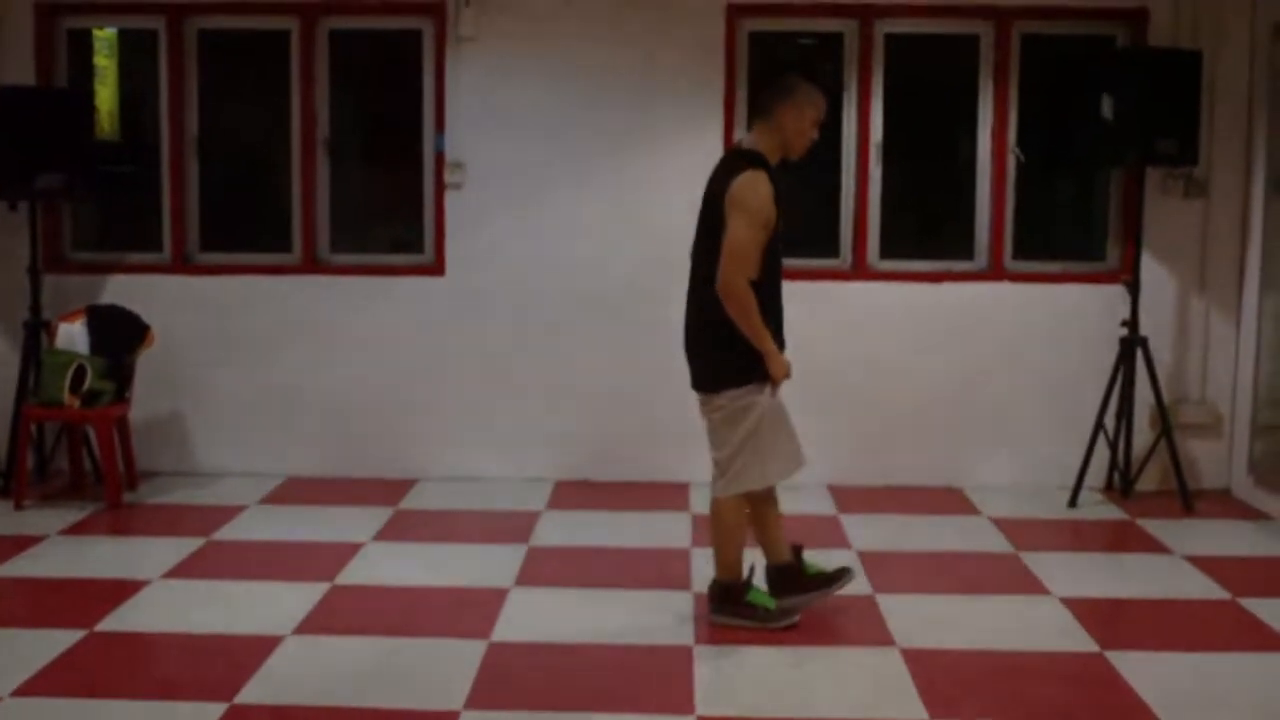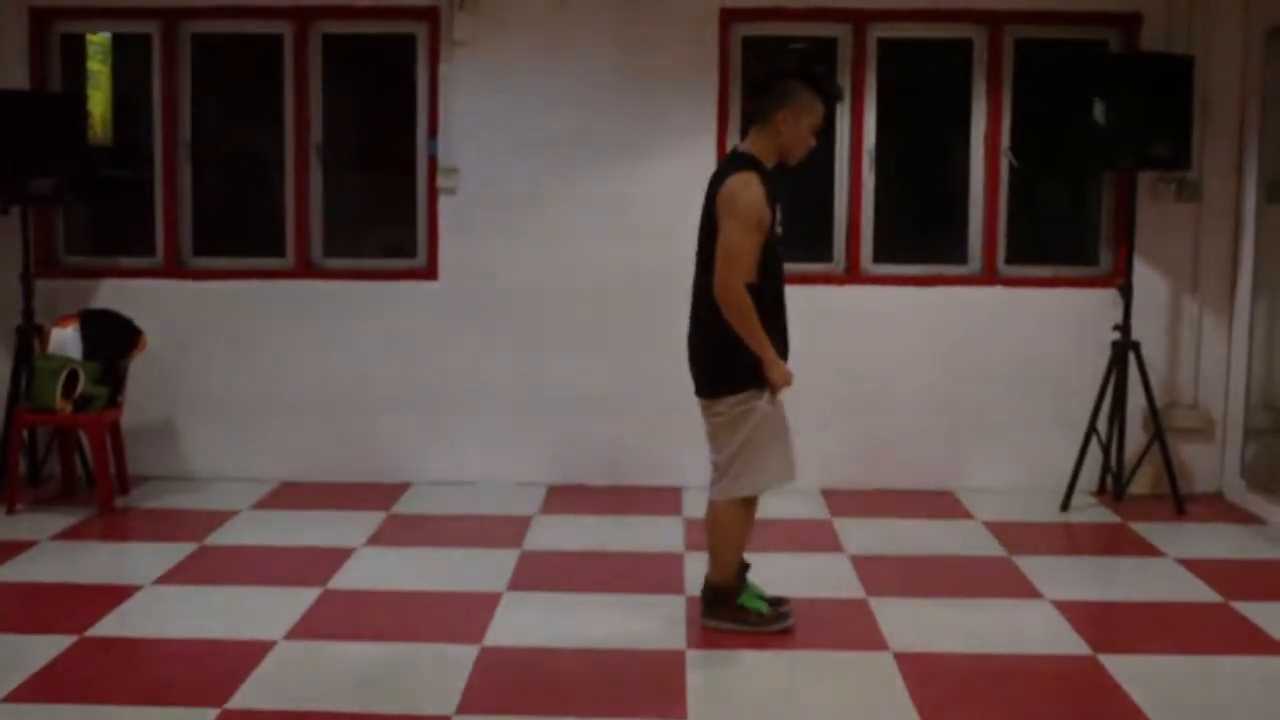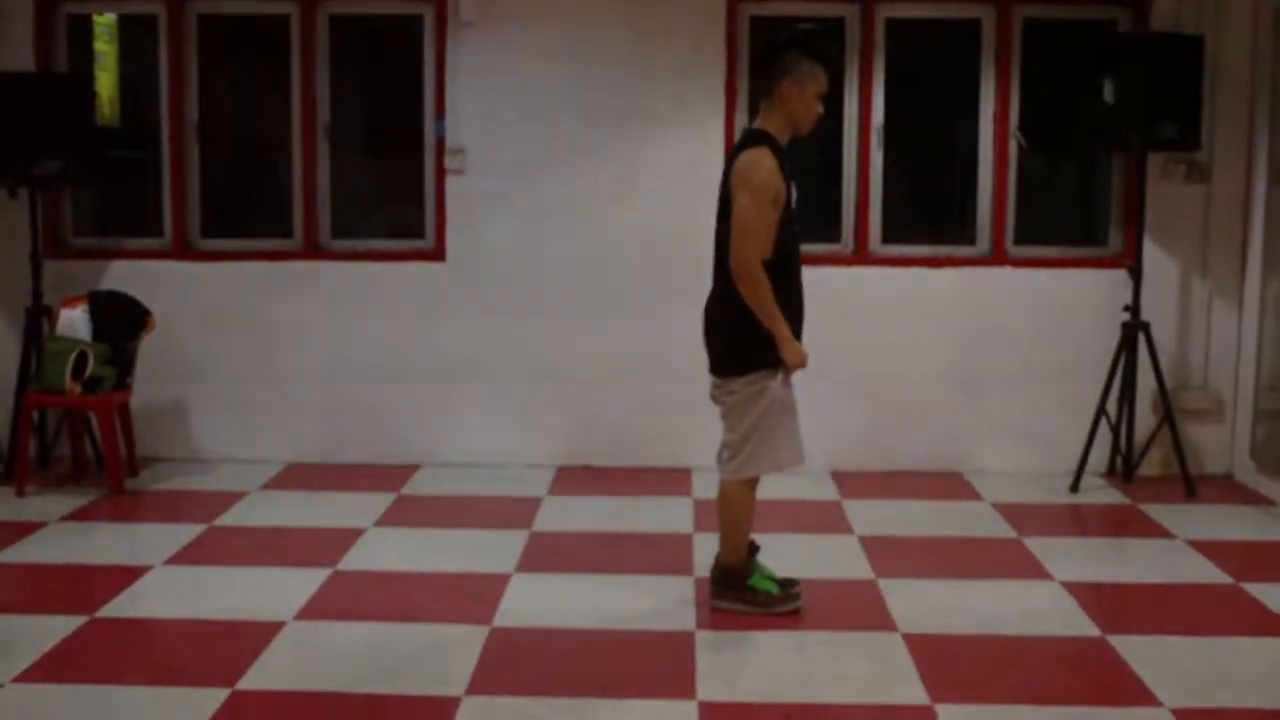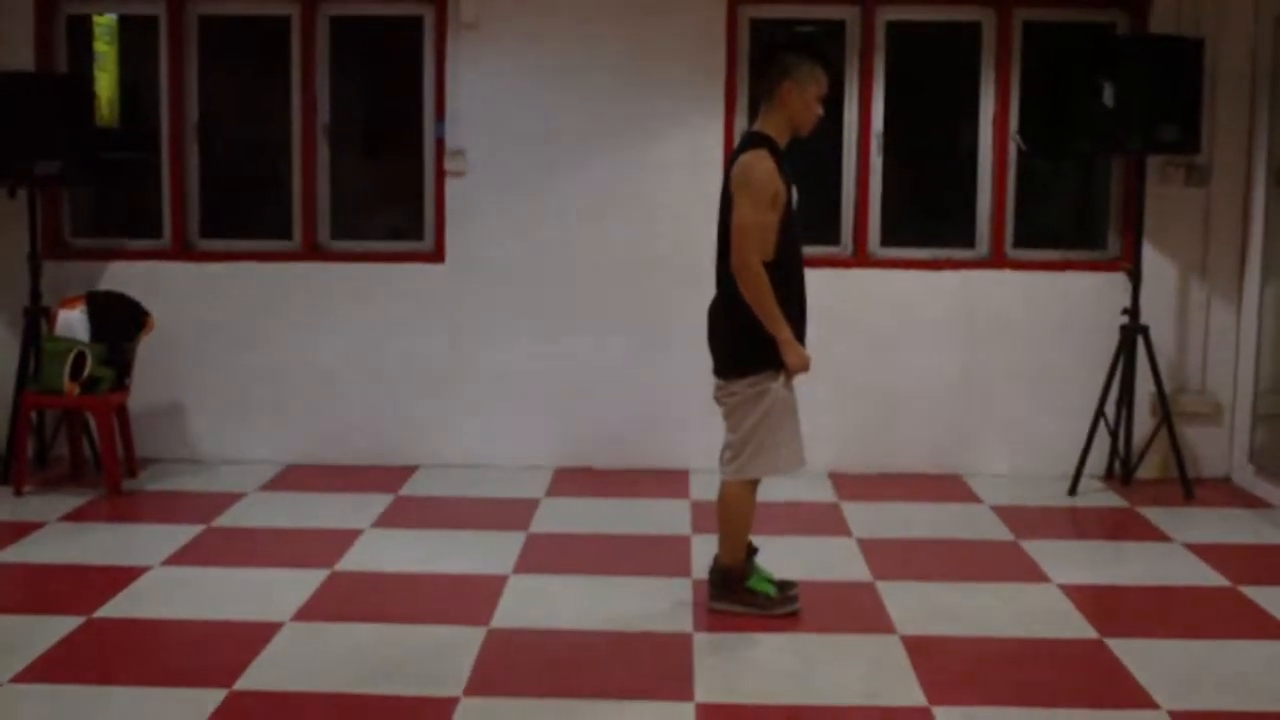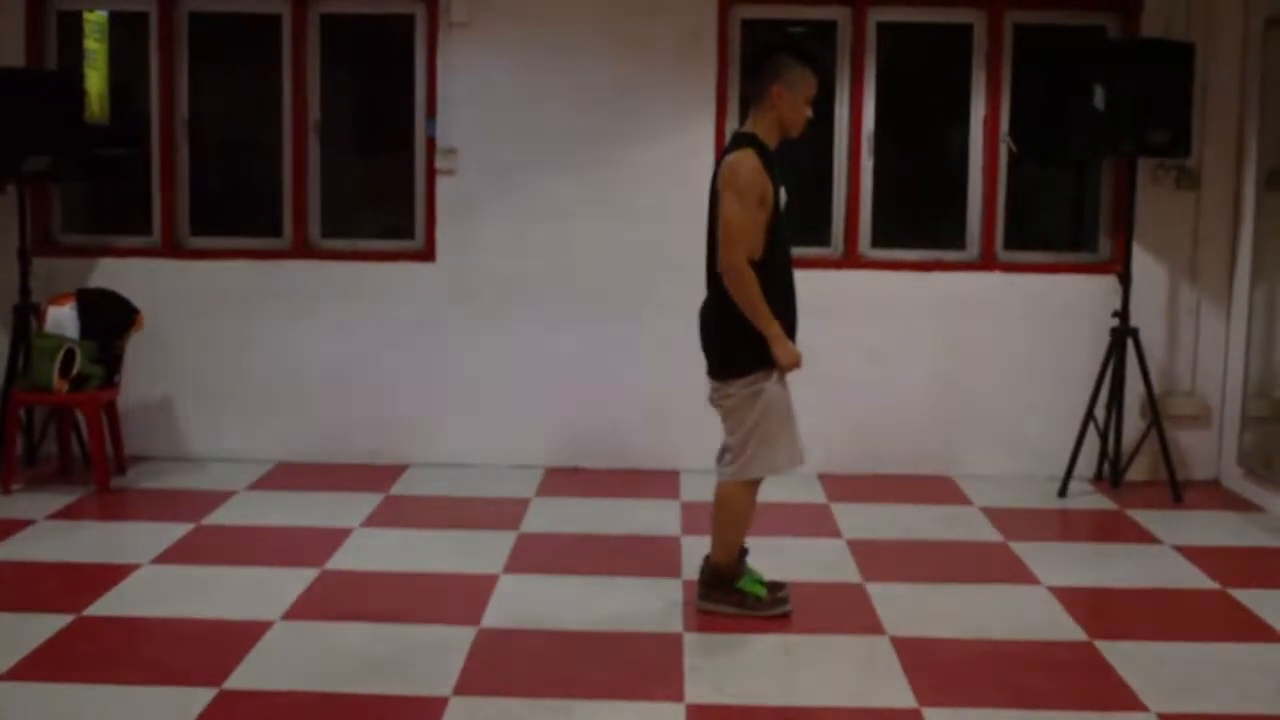
dt=0.4s
person 1, frame 1
left shoulder: (736, 166)
right shoulder: (753, 183)
right elbow: (731, 283)
right wrist: (770, 352)
left hip: (736, 351)
right hip: (731, 355)
left knee: (760, 466)
right knee: (739, 475)
left ankle: (785, 571)
right ankle: (730, 594)
person 1, frame 2
left shoulder: (744, 175)
right shoulder: (746, 187)
right elbow: (728, 287)
left wrist: (765, 357)
right wrist: (770, 359)
left hip: (742, 358)
right hip: (734, 362)
left knee: (753, 474)
right knee: (735, 481)
left ankle: (729, 580)
right ankle: (722, 599)
person 1, frame 3
left shoulder: (763, 155)
right shoulder: (760, 161)
right elbow: (744, 263)
left wrist: (778, 335)
right wrist: (785, 337)
left hip: (753, 337)
right hip: (750, 340)
left knee: (747, 460)
right knee: (744, 462)
left ankle: (740, 563)
right ankle: (732, 580)
person 1, frame 4
left shoulder: (764, 158)
right shoulder: (759, 164)
right elbow: (746, 265)
left wrist: (780, 338)
right wrist: (787, 340)
left hip: (757, 340)
right hip: (753, 343)
left knee: (749, 462)
right knee: (745, 464)
left ankle: (737, 565)
right ankle: (730, 581)
person 1, frame 5
left shoulder: (757, 160)
right shoulder: (745, 164)
right elbow: (733, 264)
left wrist: (772, 336)
right wrist: (777, 337)
left hip: (750, 340)
right hip: (744, 343)
left knee: (745, 462)
right knee: (747, 465)
left ankle: (727, 566)
right ankle: (720, 582)
